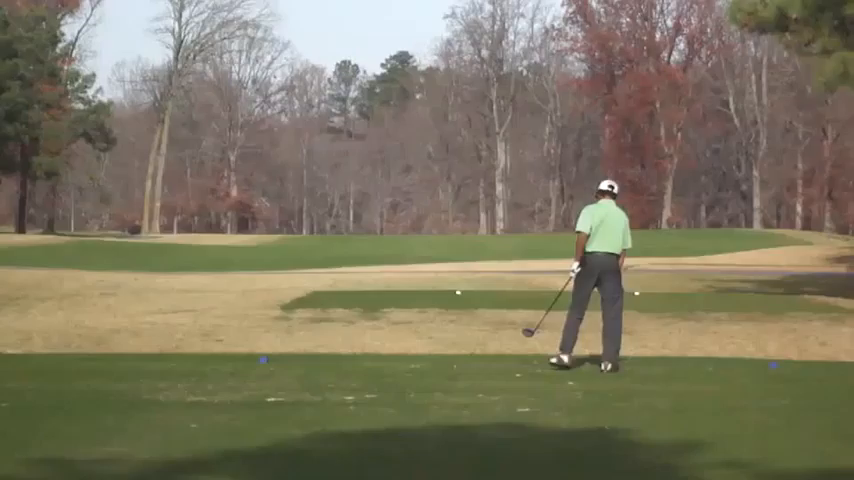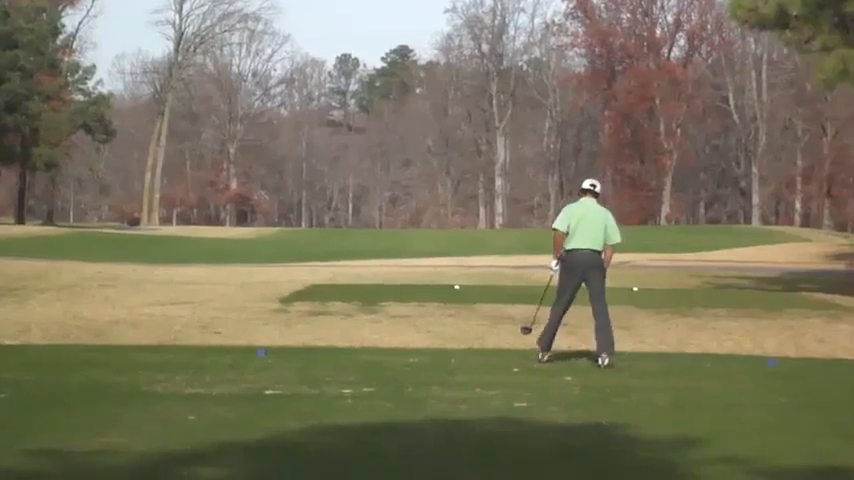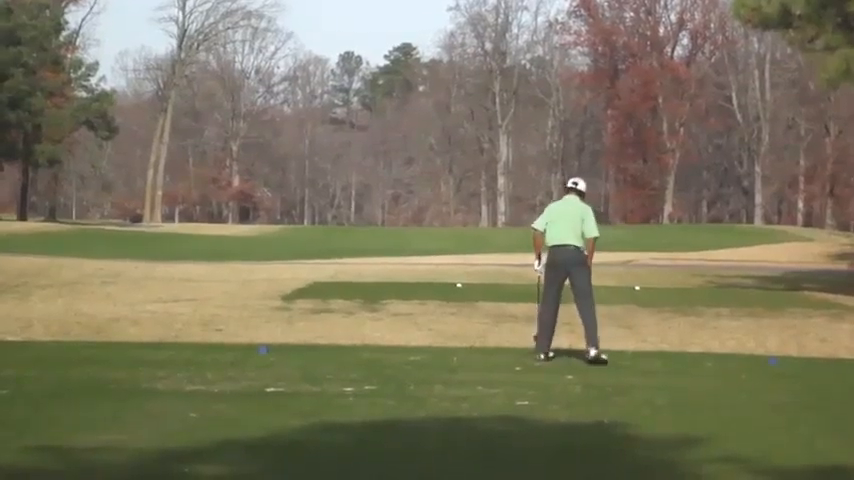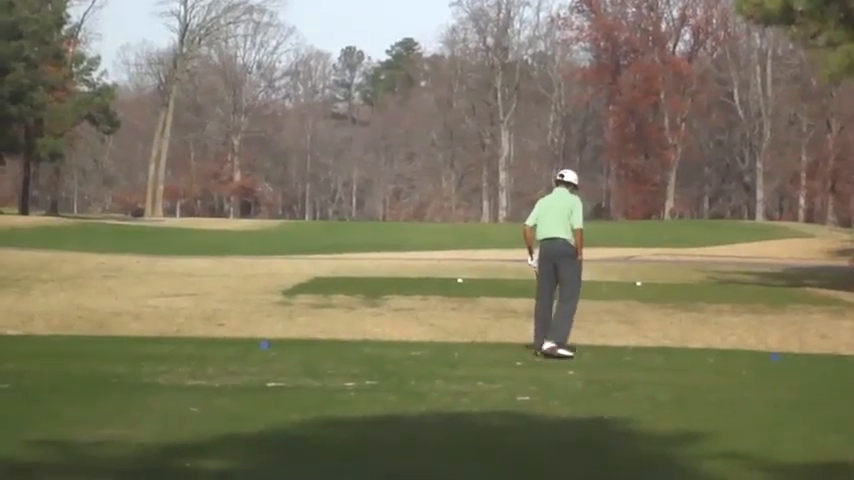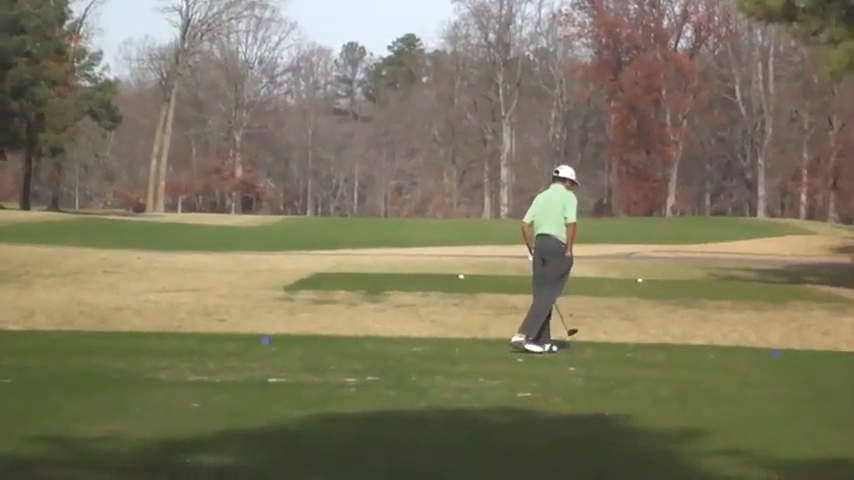
dt=0.2s
person 1, frame 1
left shoulder: (591, 210)
right shoulder: (622, 216)
left elbow: (582, 234)
right elbow: (624, 249)
left wrist: (577, 259)
right wrist: (618, 271)
left hip: (590, 260)
right hip: (611, 263)
left knee: (577, 308)
right knee: (613, 313)
left ankle: (565, 353)
right ankle: (610, 360)
person 1, frame 2
left shoulder: (570, 209)
right shoulder: (605, 213)
left elbow: (559, 232)
right elbow: (611, 244)
left wrist: (556, 257)
right wrist: (604, 267)
left hip: (571, 258)
right hip: (593, 260)
left knee: (560, 306)
right knee: (600, 309)
left ankle: (544, 349)
right ankle: (605, 354)
person 1, frame 3
left shoulder: (552, 207)
right shoulder: (584, 209)
left elbow: (537, 232)
right elbow: (591, 237)
left wrist: (538, 257)
right wrist: (589, 261)
left hip: (554, 255)
right hip: (576, 255)
left knee: (549, 303)
right knee: (585, 302)
left ankle: (543, 349)
right ankle: (593, 347)
person 1, frame 4
left shoulder: (543, 201)
right shoulder: (573, 200)
left elbow: (528, 228)
right elbow: (577, 229)
left wrist: (531, 253)
right wrist: (579, 254)
left hip: (545, 249)
right hip: (565, 249)
left knee: (543, 298)
right knee: (568, 296)
left ankle: (542, 342)
right ankle: (554, 341)
person 1, frame 5
left shoulder: (540, 197)
right shoulder: (568, 196)
left elbow: (526, 224)
right elbow: (571, 223)
left wrist: (531, 249)
right wrist: (569, 248)
left hip: (540, 244)
right hip: (557, 247)
left knee: (542, 293)
right knee: (548, 293)
left ankle: (542, 340)
right ankle: (523, 335)
